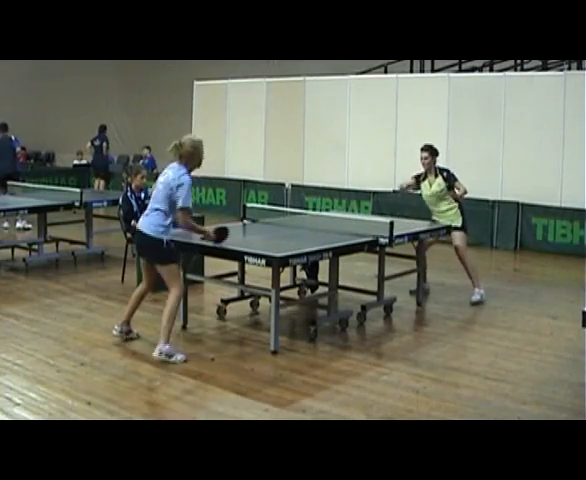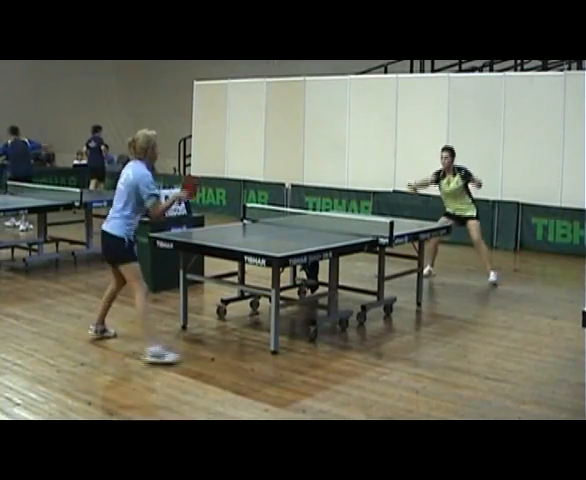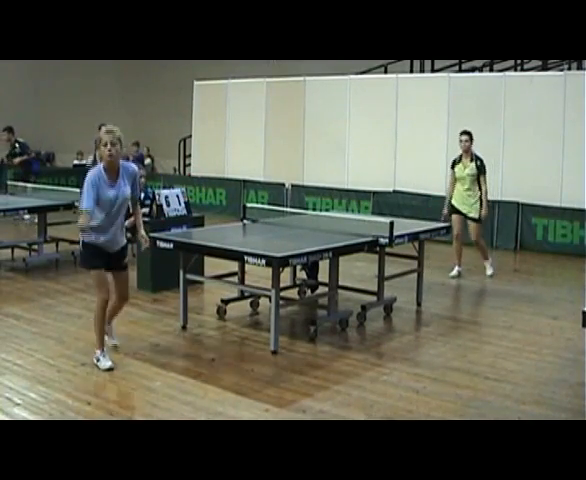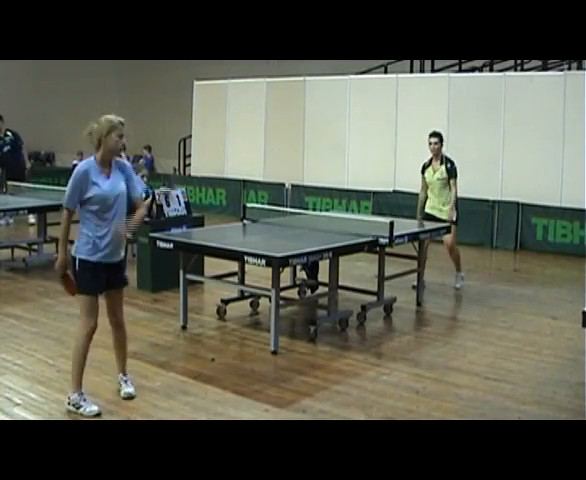
dt=1s
person 1, frame 1
left shoulder: (171, 168)
right shoulder: (184, 179)
right elbow: (183, 221)
right wrist: (205, 232)
left hip: (143, 230)
right hip: (156, 236)
left knee: (147, 283)
right knee: (176, 289)
left ankle: (123, 326)
right ankle: (163, 346)
person 1, frame 2
left shoulder: (130, 167)
right shoulder: (143, 174)
right elbow: (156, 212)
right wrist: (177, 197)
left hip: (110, 232)
right hip: (120, 236)
left knee: (119, 282)
right knee: (140, 289)
left ankle: (98, 326)
right ankle: (152, 348)
person 1, frame 3
left shoulder: (131, 171)
right shoulder: (94, 176)
left elbow: (134, 204)
right elbow: (86, 214)
left wrist: (140, 229)
right wrist: (83, 225)
left hip: (117, 242)
right hip: (93, 242)
left knee: (122, 296)
right knee: (103, 296)
left ankle: (107, 324)
right ankle: (99, 352)
person 1, frame 4
left shoulder: (124, 169)
right shoulder: (84, 170)
left elbow: (140, 206)
right elbow: (67, 213)
left wrist: (128, 228)
right wrist: (62, 252)
left hip: (114, 255)
right hip: (87, 256)
left knee: (117, 320)
right knee: (89, 326)
left ankle: (123, 375)
right ankle: (75, 394)
person 2, frame 1
left shoulder: (445, 173)
right shoulder: (420, 178)
left elbow: (464, 190)
right elbow: (404, 186)
left wrist: (455, 196)
right wrist: (406, 186)
left hip: (455, 218)
right hip: (437, 220)
left knee: (461, 253)
left ankle: (478, 290)
right ankle: (423, 284)
person 2, frame 2
left shoulder: (462, 171)
right shoulder: (438, 174)
left elbow: (478, 183)
right elbow: (426, 181)
left wrist: (477, 183)
right wrist: (415, 185)
left hip: (469, 210)
right hip: (451, 212)
left knee: (477, 240)
right knee: (434, 237)
left ankle: (492, 272)
right ankle: (430, 267)
person 2, frame 3
left shoulder: (478, 161)
right shoulder: (455, 162)
left elbow: (483, 185)
right elbow: (452, 185)
left wrist: (485, 206)
right wrist: (446, 205)
left hip: (474, 204)
right hip: (457, 203)
left knee: (475, 238)
right knee: (456, 235)
left ankle: (487, 261)
right ankle: (458, 267)
person 2, frame 4
left shoulder: (449, 164)
right shoulder: (425, 166)
left elbow: (454, 189)
left wrist: (451, 210)
right wrist: (419, 212)
left hip: (447, 210)
right hip: (430, 210)
left knee: (449, 244)
right knee: (422, 243)
left ankle: (459, 273)
